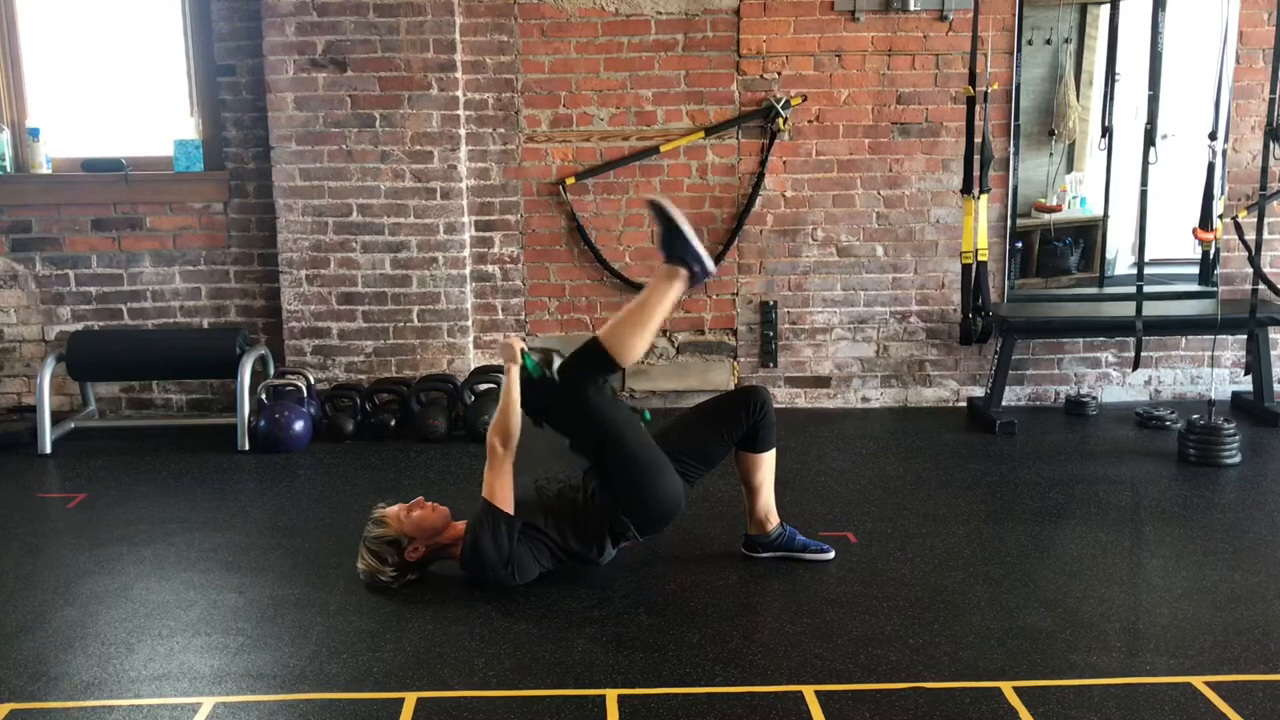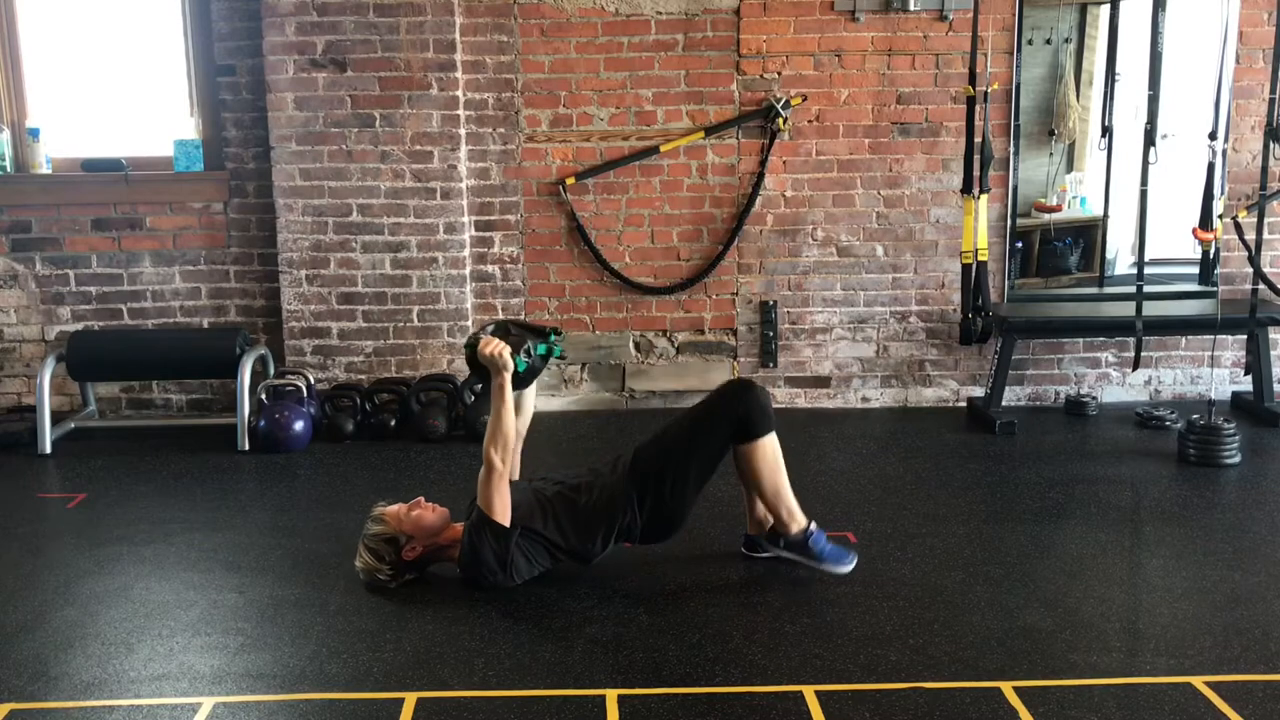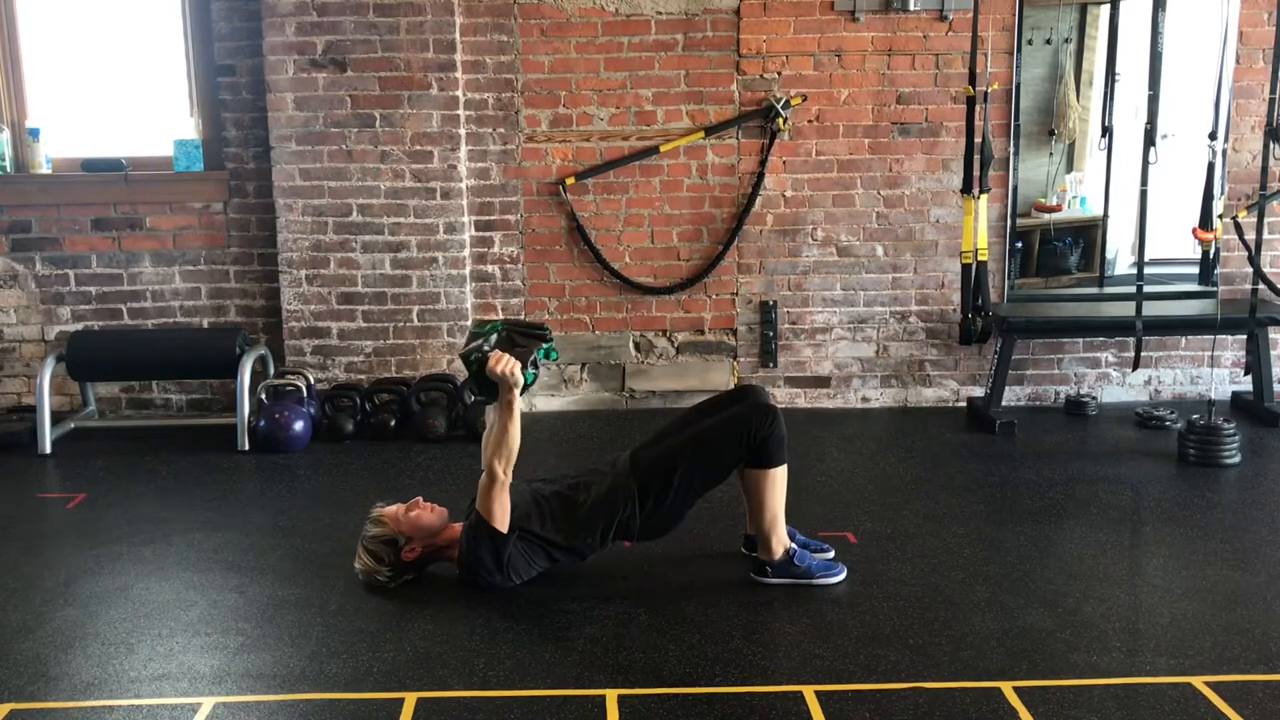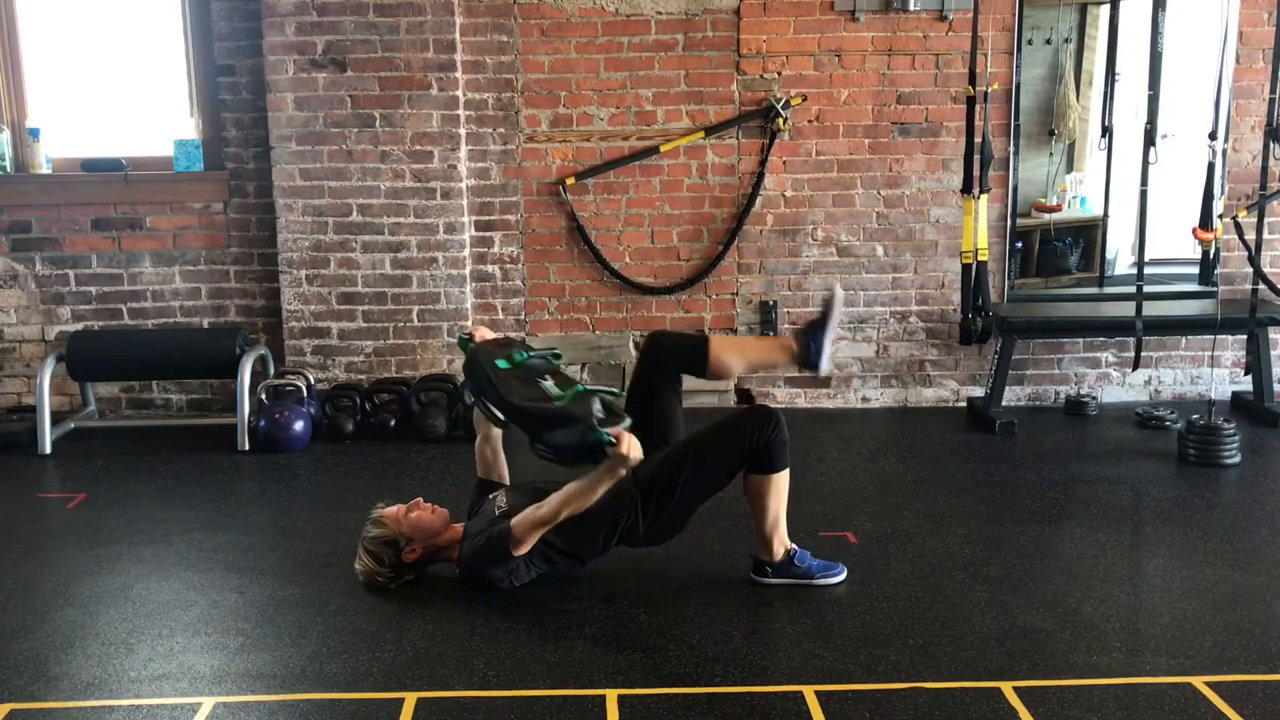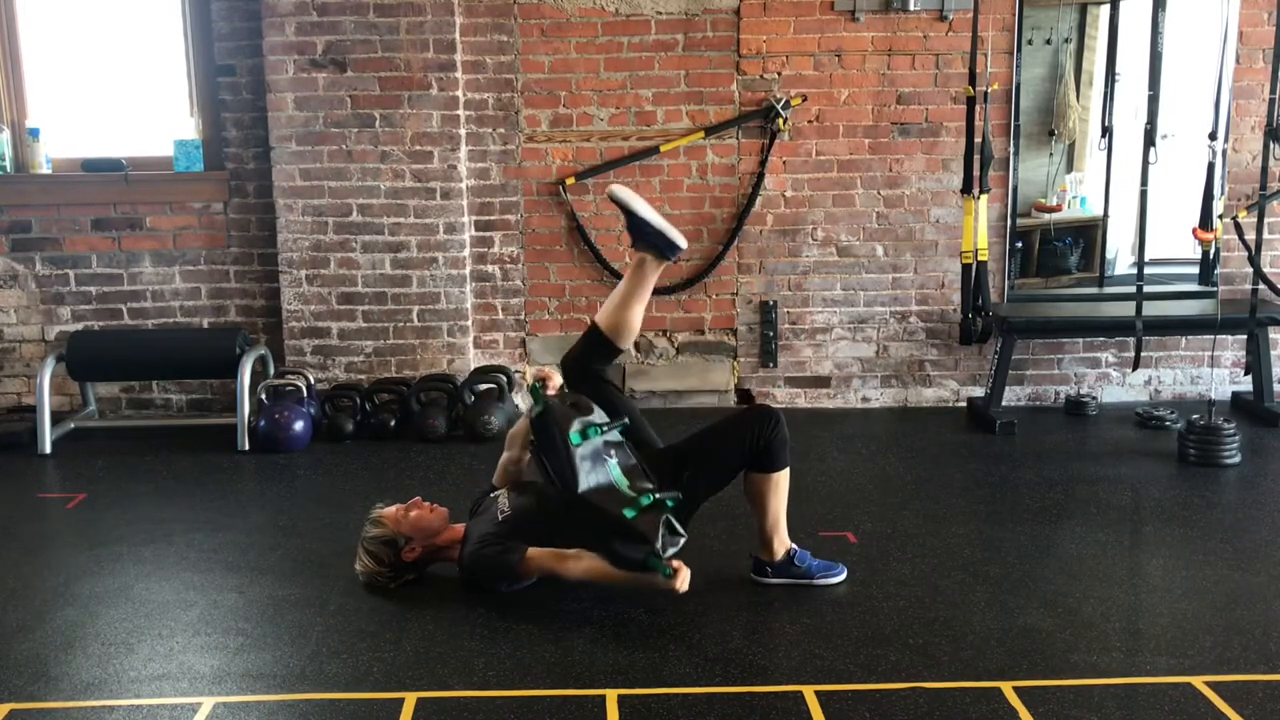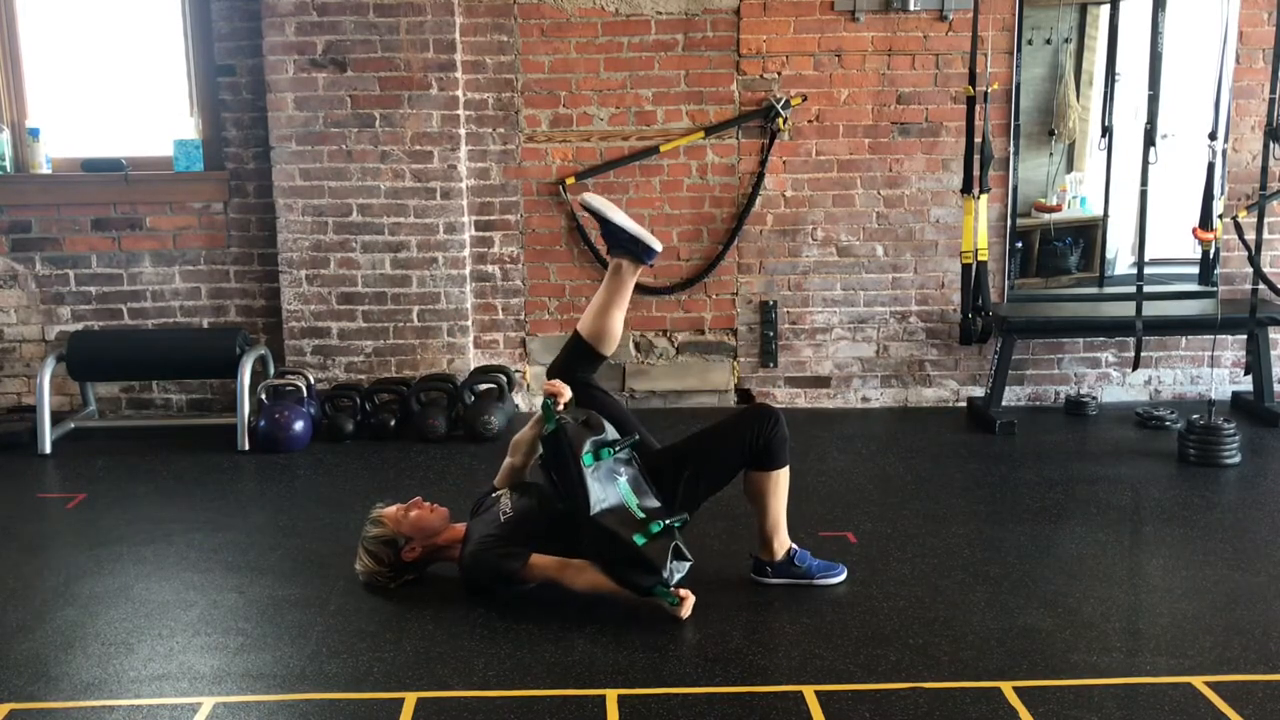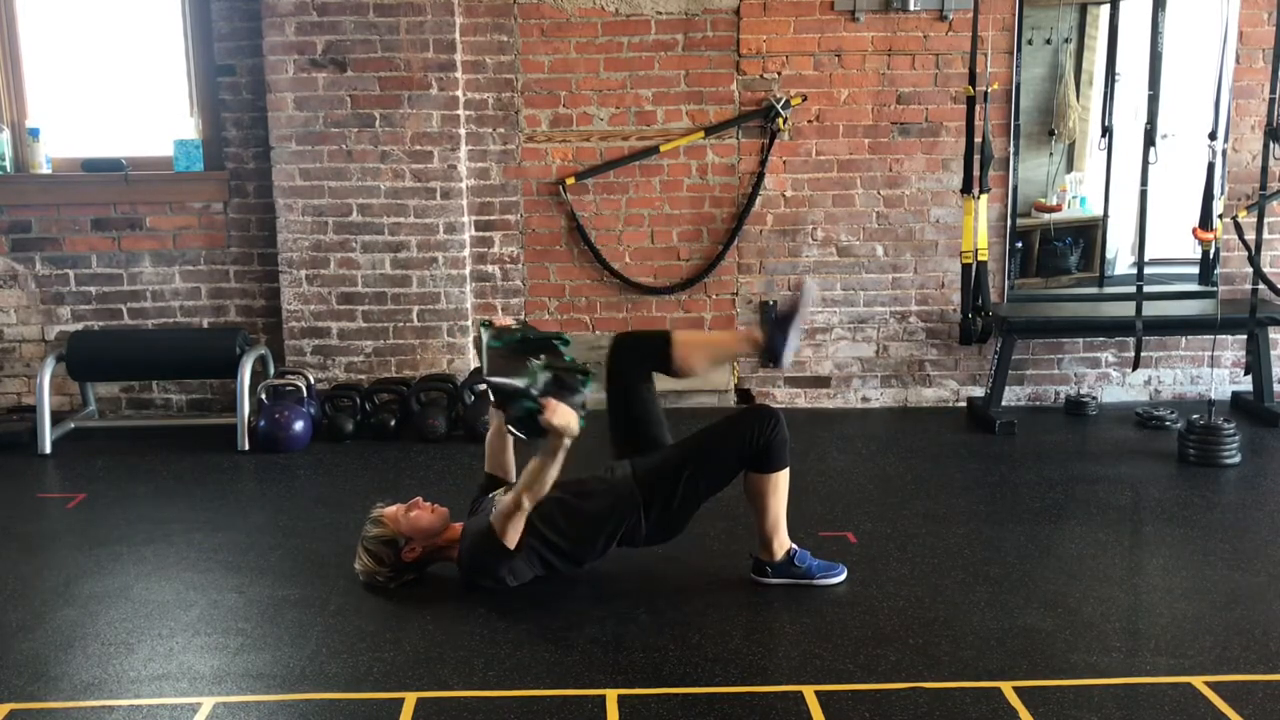
dt=0.7s
person 1, frame 1
left shoulder: (482, 537)
right shoulder: (484, 555)
right elbow: (500, 451)
right wrist: (513, 370)
left hip: (644, 489)
right hip: (642, 501)
left knee: (751, 403)
right knee: (577, 375)
left ankle: (766, 532)
right ankle: (677, 273)
person 1, frame 2
left shoulder: (474, 529)
right shoulder: (482, 557)
left elbow: (512, 445)
right elbow: (495, 463)
right wrist: (500, 377)
left hip: (625, 478)
right hip: (644, 502)
left knee: (745, 402)
right knee: (742, 400)
left ankle: (763, 530)
right ankle: (795, 532)
person 1, frame 3
left shoulder: (475, 523)
right shoulder: (480, 560)
left elbow: (495, 440)
right elbow: (498, 473)
left wrist: (499, 384)
right wrist: (507, 392)
left hip: (630, 473)
right hip: (644, 499)
left knee: (751, 400)
right knee: (763, 423)
left ankle: (764, 530)
right ankle: (776, 556)
person 1, frame 4
left shoulder: (481, 514)
right shoulder: (482, 558)
left elbow: (489, 442)
right elbow: (546, 516)
right wrist: (615, 468)
left hip: (631, 479)
right hip: (648, 505)
left knee: (662, 349)
right knee: (761, 424)
left ankle: (799, 348)
right ankle: (776, 558)
person 1, frame 5
left shoulder: (485, 510)
right shoulder: (482, 558)
left elbow: (514, 451)
right elbow: (565, 563)
left wrist: (543, 399)
right wrist: (655, 575)
left knee: (582, 366)
right knee: (763, 424)
left ankle: (651, 255)
right ankle: (775, 557)
person 1, frame 6
left shoulder: (486, 513)
right shoulder: (482, 558)
left elbow: (517, 459)
right elbow: (567, 573)
left wrist: (548, 411)
right hip: (653, 496)
left knee: (568, 375)
right knee: (763, 423)
left ankle: (626, 262)
right ankle: (776, 559)
person 1, frame 7
left shoulder: (479, 515)
right shoulder: (481, 560)
left elbow: (499, 450)
right elbow: (525, 500)
right wrist: (558, 441)
left hip: (632, 477)
right hip: (649, 503)
left knee: (629, 349)
right knee: (762, 424)
left ankle: (767, 338)
right ankle: (776, 559)
